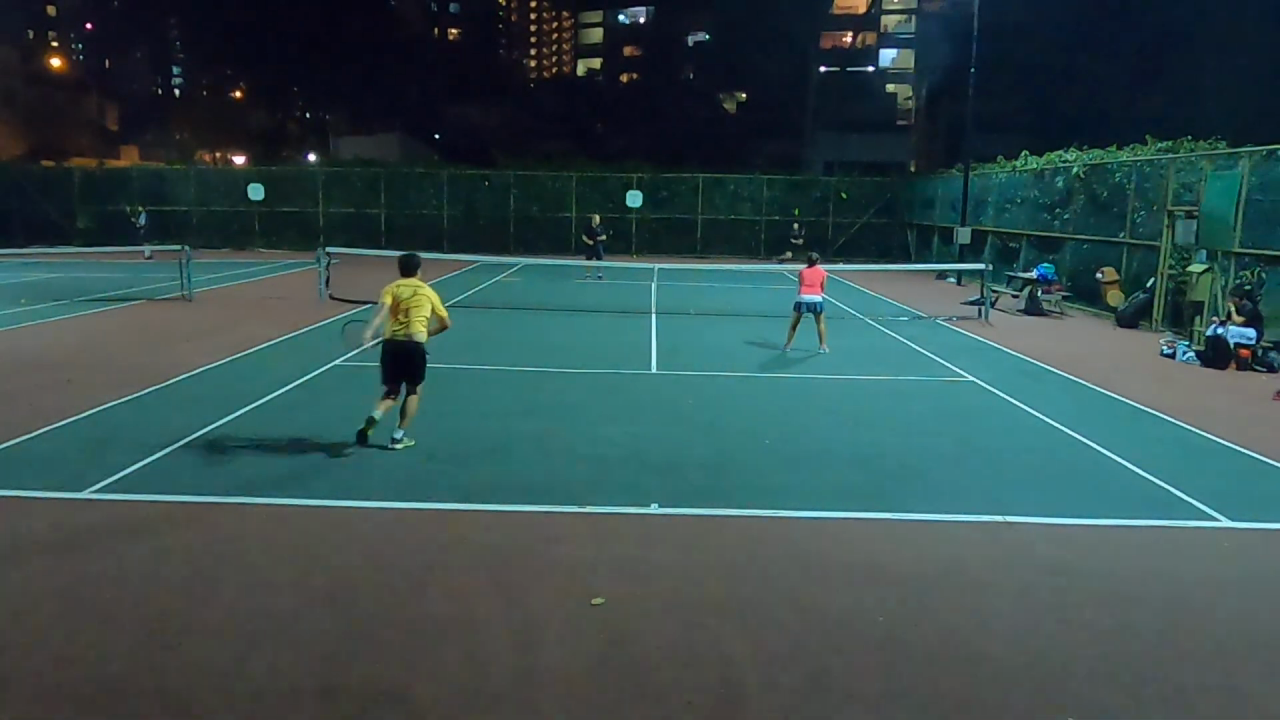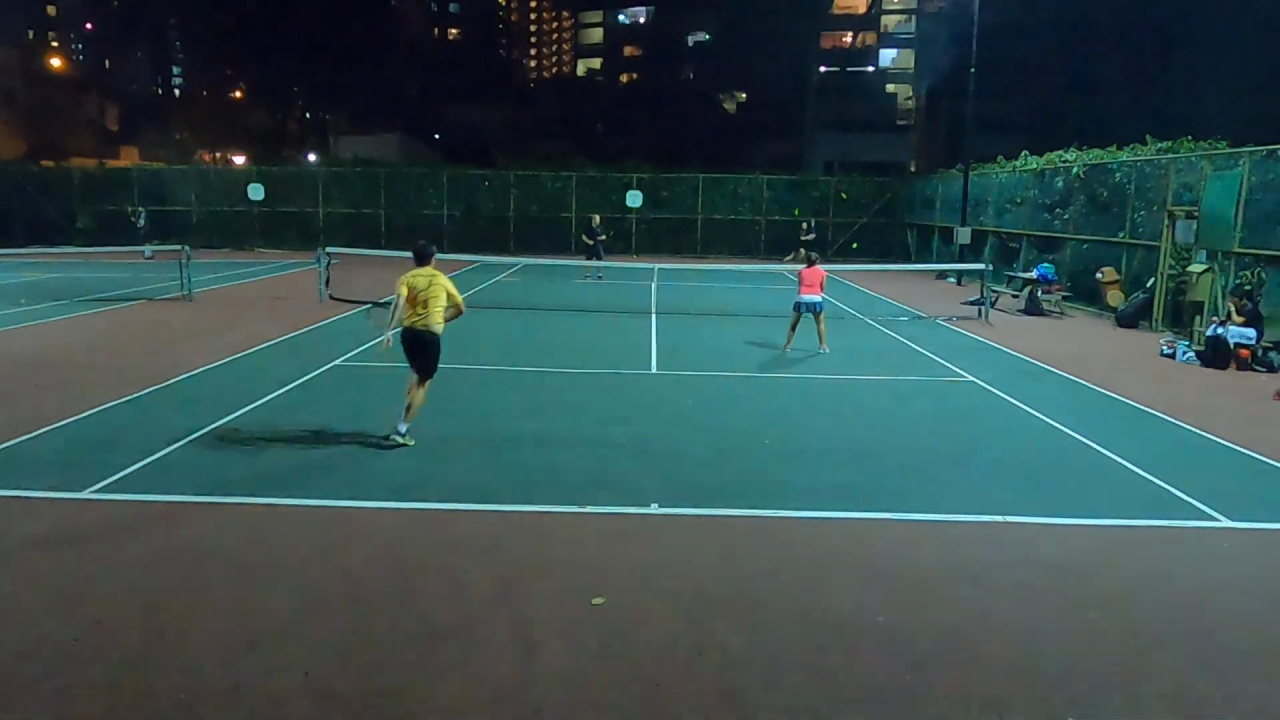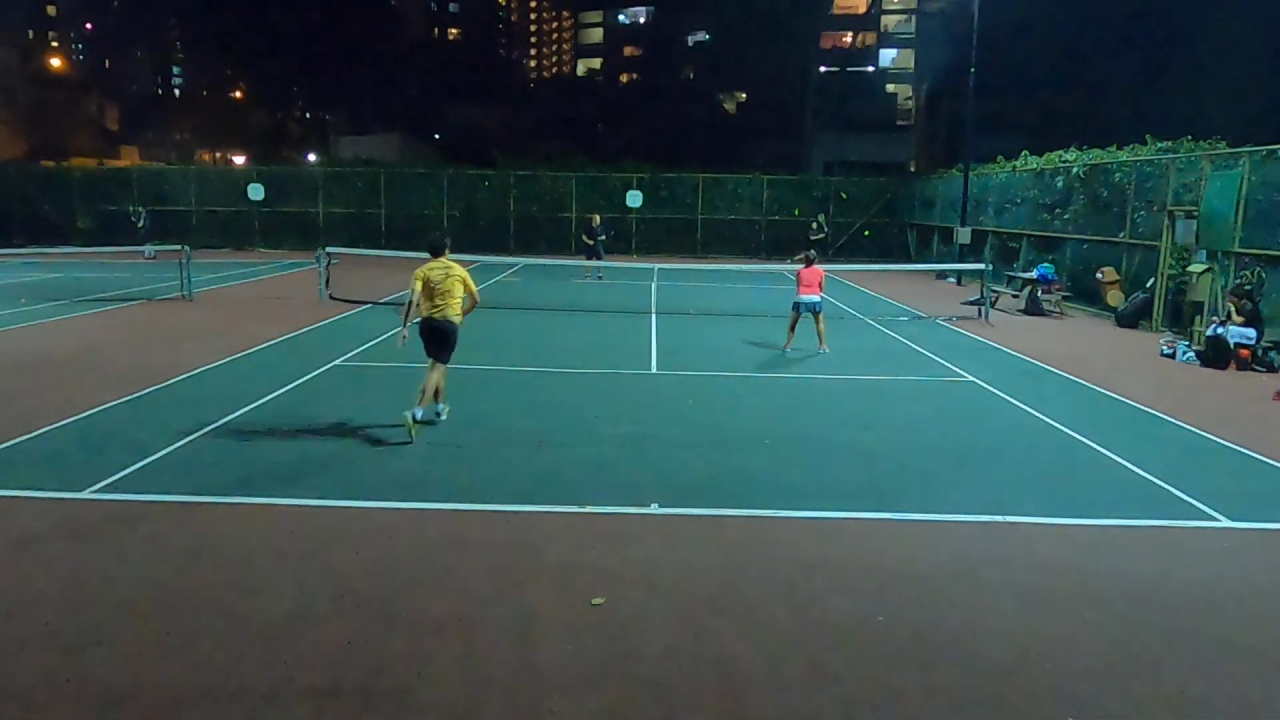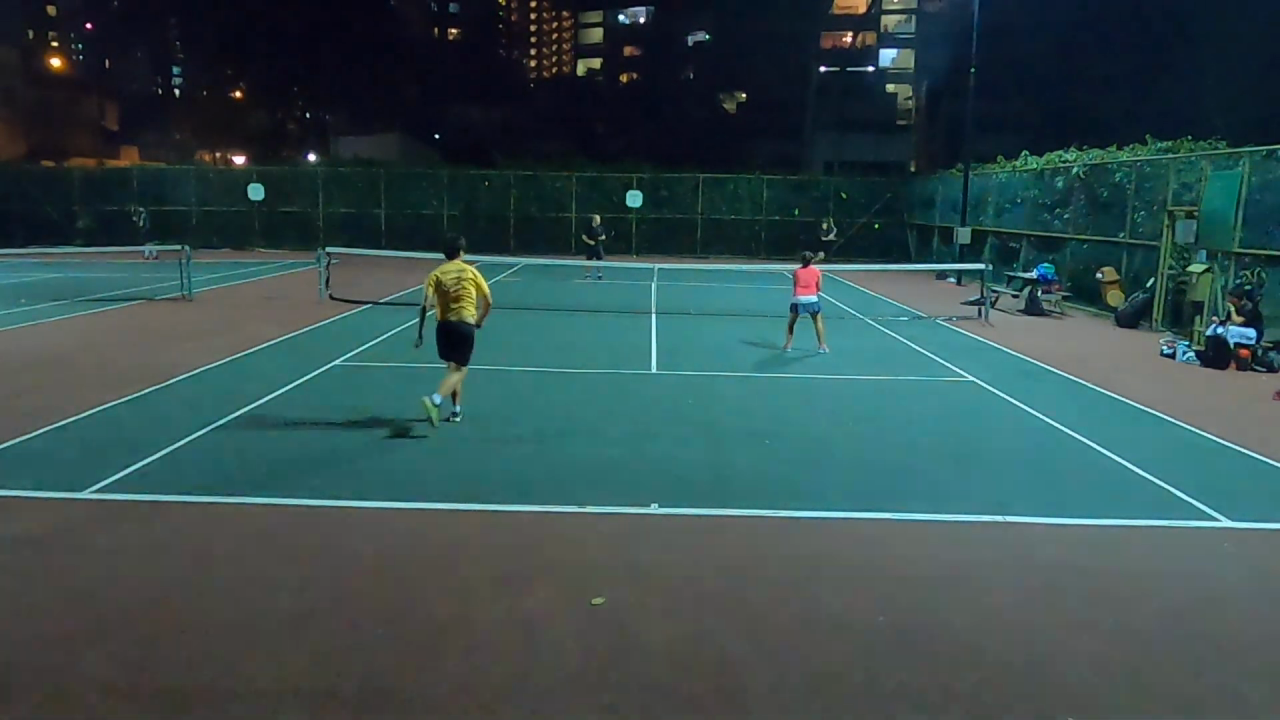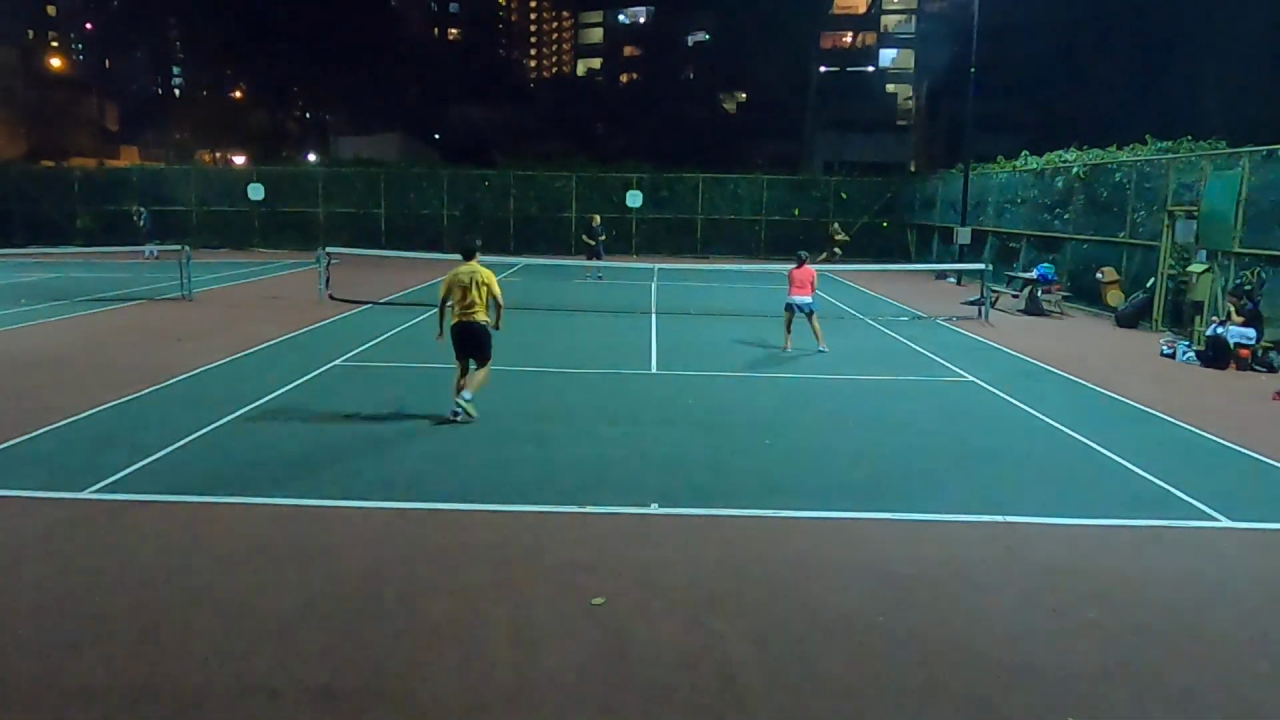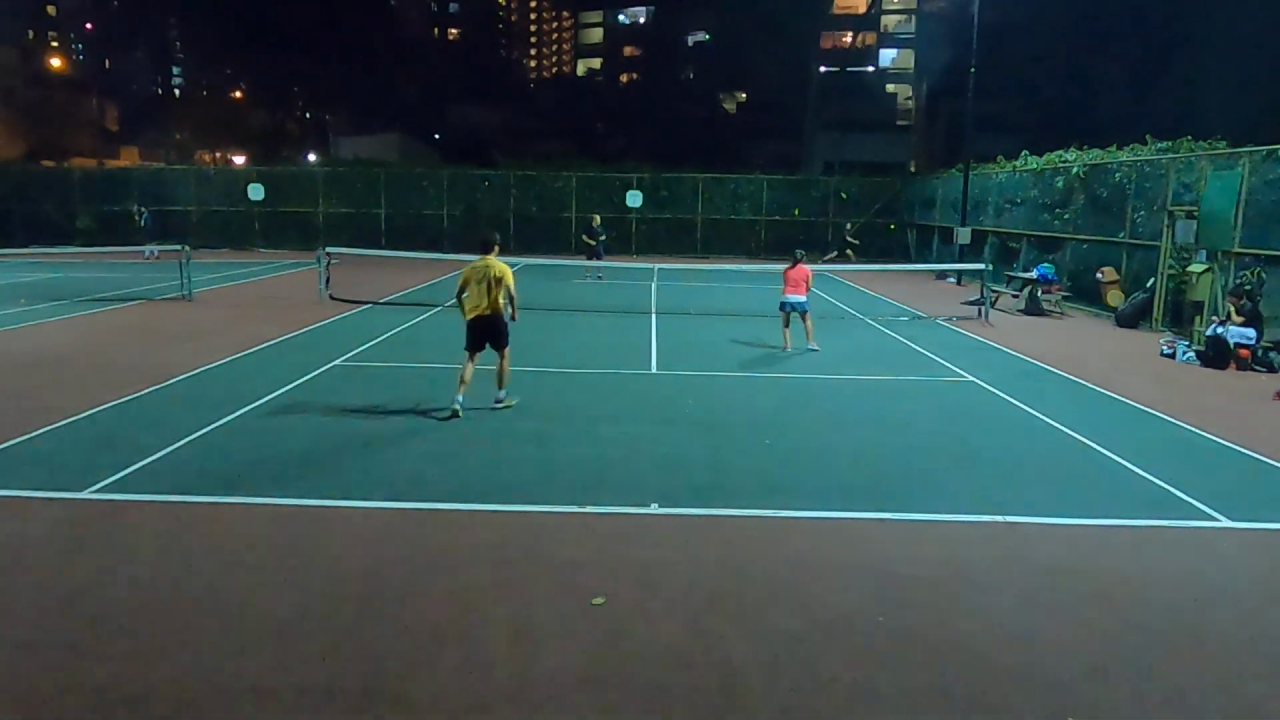
dt=0.1s
person 1, frame 1
left shoulder: (392, 289)
right shoulder: (428, 292)
left elbow: (382, 311)
right elbow: (445, 323)
left wrist: (368, 335)
left hip: (390, 343)
right hip: (414, 345)
left knee: (390, 392)
right knee: (413, 391)
left ankle: (373, 418)
right ankle: (398, 437)
person 1, frame 2
left shoulder: (406, 278)
right shoulder: (443, 280)
left elbow: (399, 304)
right elbow: (460, 308)
left wrist: (389, 330)
left hip: (409, 332)
right hip: (430, 334)
left knee: (418, 374)
right knee: (422, 383)
left ankle: (403, 424)
right ankle: (401, 430)
person 1, frame 3
left shoulder: (421, 272)
right shoulder: (459, 270)
left elbow: (413, 300)
right elbow: (475, 299)
left wrist: (404, 327)
right wrist: (460, 314)
left hip: (427, 323)
right hip: (448, 324)
left knee: (436, 365)
right knee: (437, 371)
left ankle: (439, 408)
right ankle: (415, 414)
person 1, frame 4
left shoulder: (436, 275)
right shoulder: (472, 272)
left elbow: (425, 305)
right elbow: (488, 302)
left wrist: (420, 333)
right wrist: (479, 320)
left hip: (444, 325)
right hip: (464, 325)
left knee: (453, 367)
right knee: (459, 371)
left ankle: (456, 410)
right ankle: (435, 400)
person 1, frame 5
left shoulder: (452, 275)
right shoulder: (486, 274)
left elbow: (442, 305)
right elbow: (499, 302)
left wrist: (441, 328)
right wrist: (498, 321)
left hip: (458, 326)
right hip: (478, 325)
left knee: (462, 368)
right knee: (483, 368)
left ankle: (456, 410)
right ankle: (465, 398)
person 1, frame 6
left shoulder: (470, 269)
right shoulder: (502, 268)
left elbow: (459, 295)
right elbow: (511, 293)
left wrist: (465, 313)
right wrist: (514, 312)
left hip: (473, 319)
right hip: (495, 318)
left knee: (471, 360)
right knee: (504, 355)
left ankle: (458, 401)
right ankle: (501, 398)
